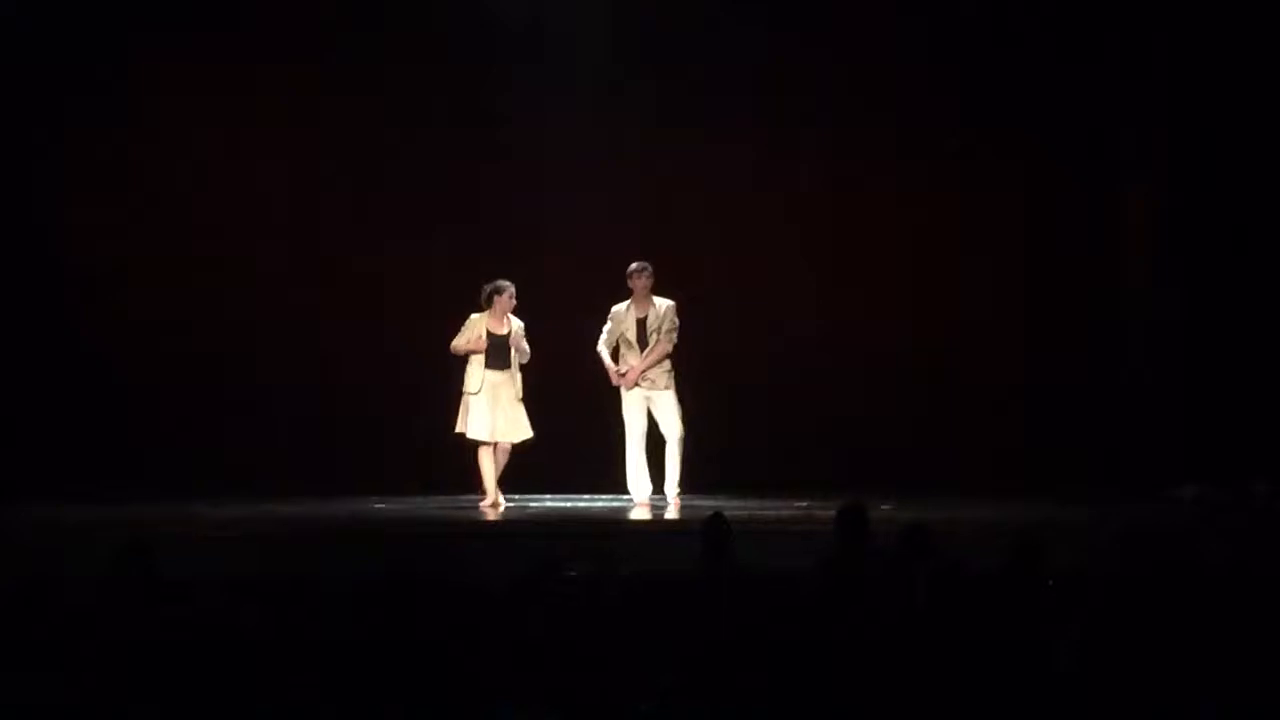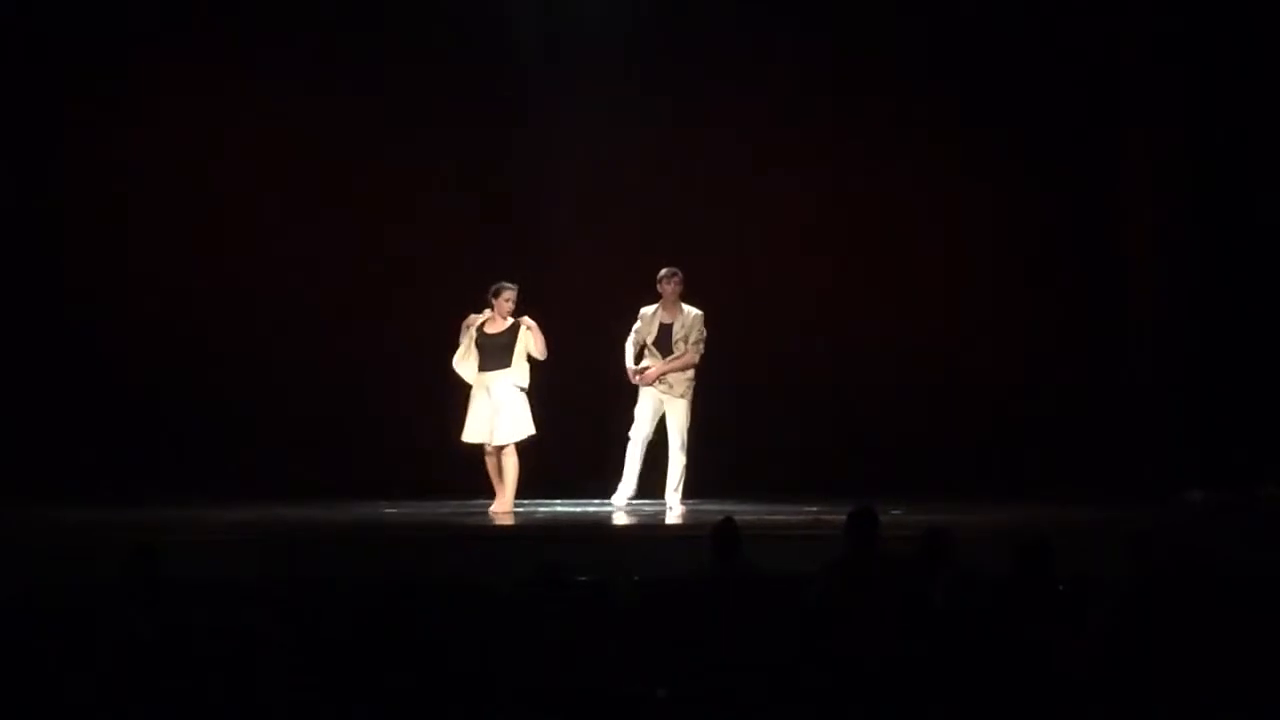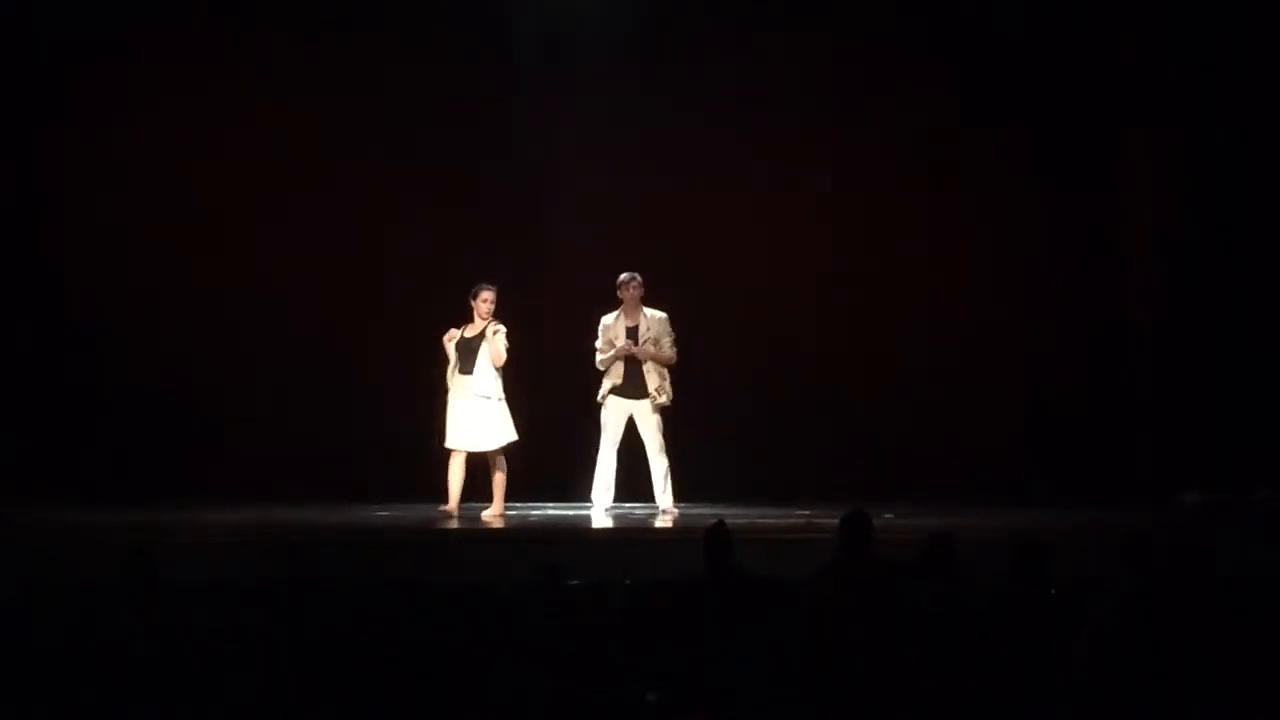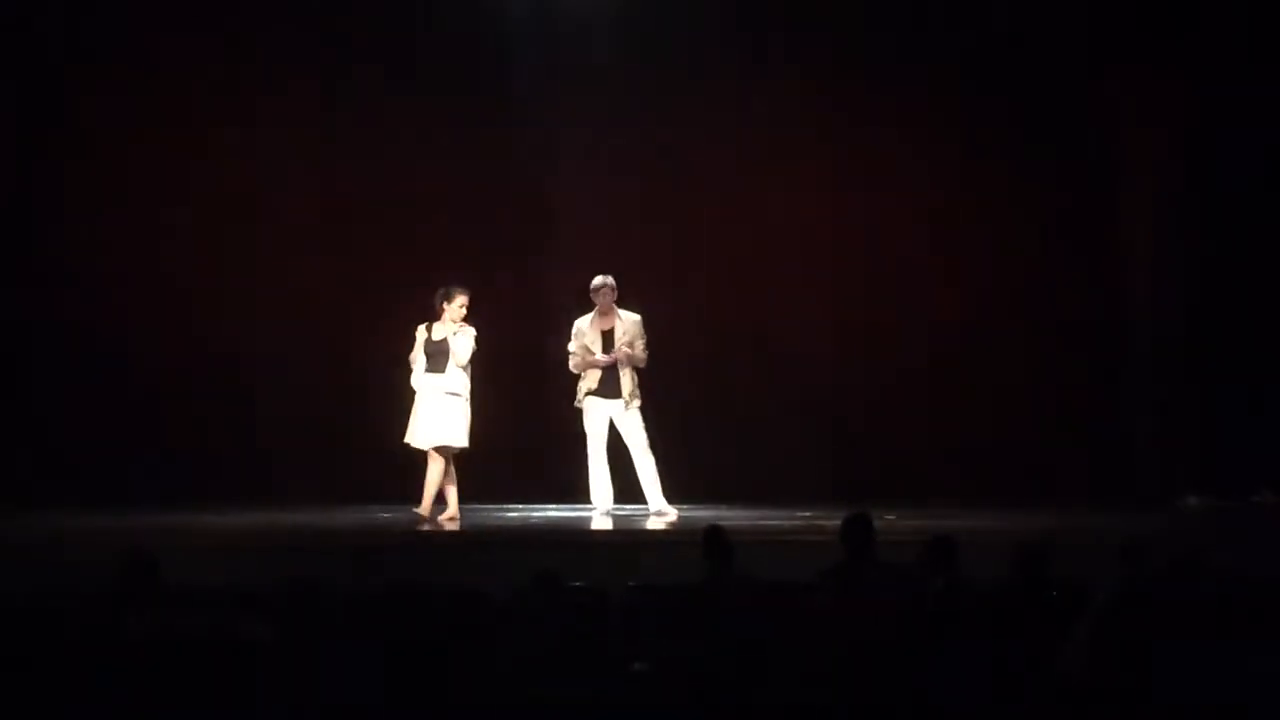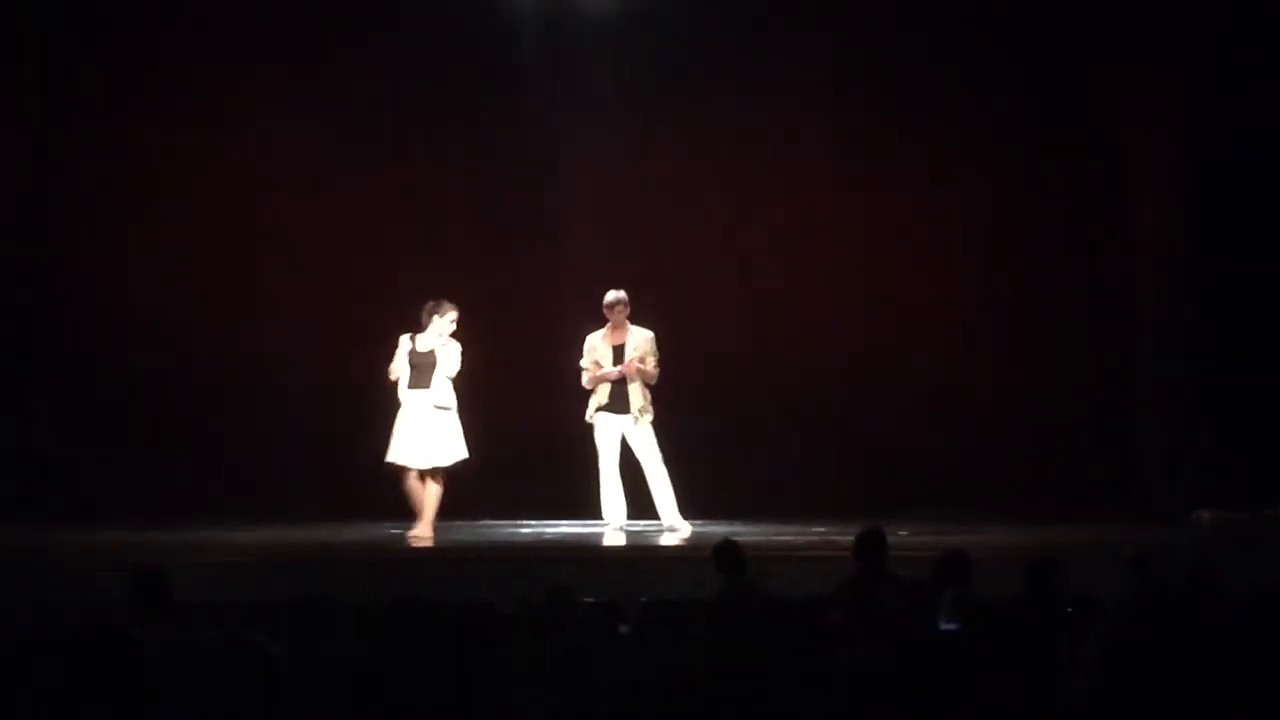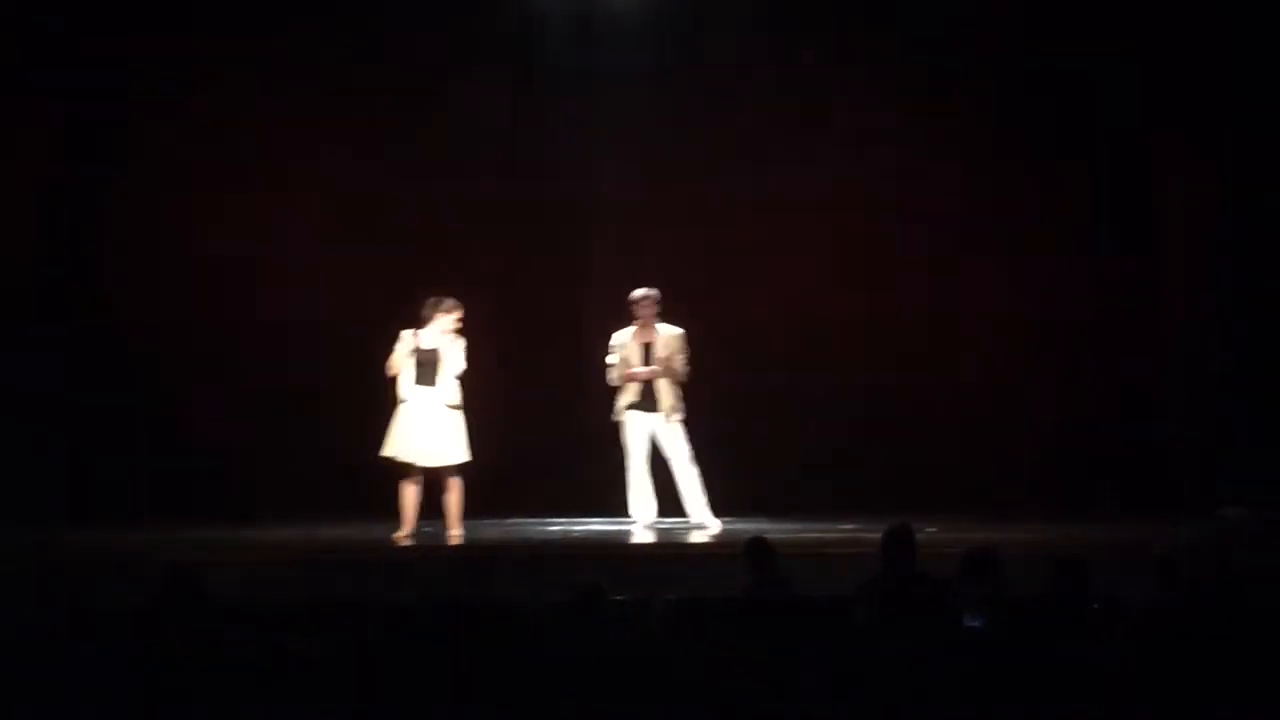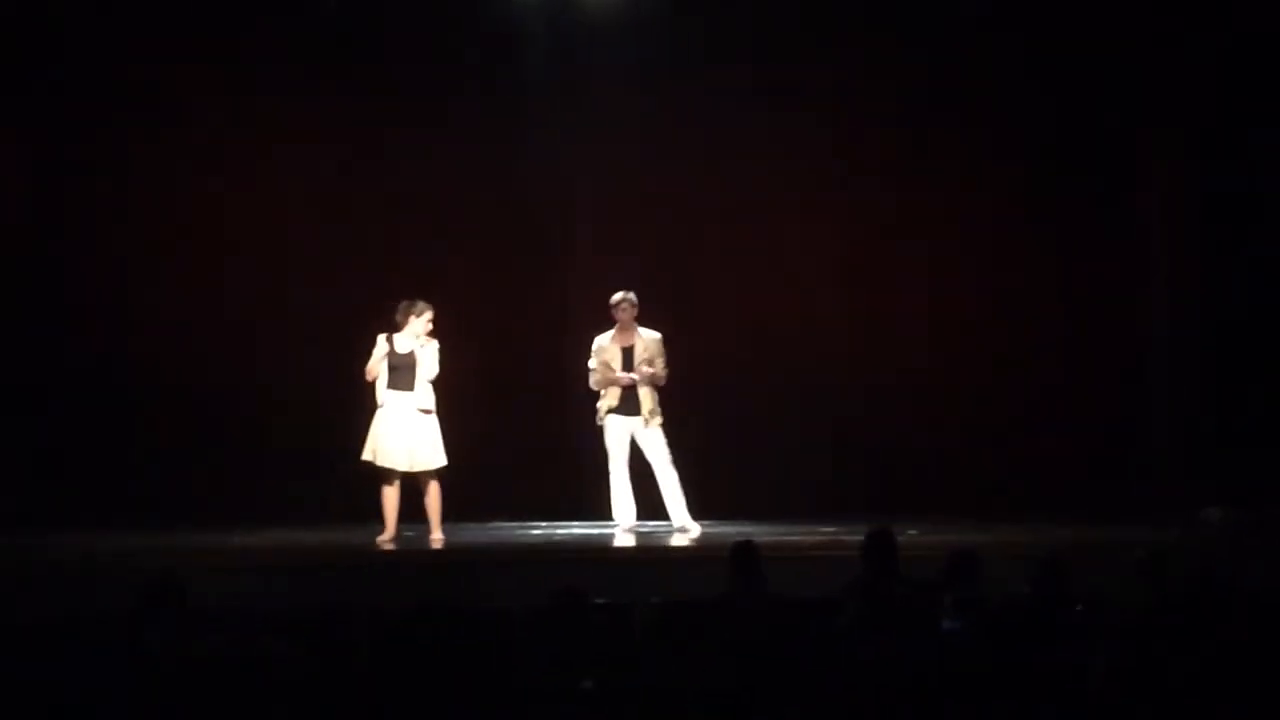
dt=0.7s
person 1, frame 1
left shoulder: (666, 307)
right shoulder: (618, 312)
left elbow: (666, 345)
right elbow: (603, 344)
left wrist: (638, 369)
right wrist: (610, 365)
left hip: (661, 380)
right hip: (632, 382)
left knee: (675, 433)
right knee: (635, 438)
left ankle: (672, 490)
right ankle: (641, 495)
person 1, frame 2
left shoulder: (694, 317)
right shoulder: (646, 314)
left elbow: (693, 356)
right elbow: (633, 341)
left wrist: (660, 369)
right wrist: (630, 362)
left hip: (679, 386)
right hip: (651, 384)
left knee: (678, 444)
right knee: (639, 434)
left ankle: (674, 499)
right ankle: (624, 490)
person 1, frame 3
left shoulder: (658, 319)
right shoulder: (608, 322)
left elbow: (671, 356)
right elbow: (600, 362)
left wrist: (650, 353)
right wrist: (615, 352)
left hip: (647, 395)
right hip: (615, 393)
left knee: (656, 448)
right knee: (607, 447)
left ankle: (665, 503)
right ankle: (601, 502)
person 1, frame 4
left shoulder: (632, 321)
right shoulder: (582, 325)
left elbow: (642, 359)
right elbow: (573, 364)
left wrist: (629, 355)
right wrist: (593, 361)
left hip: (624, 396)
right hip: (594, 396)
left knee: (641, 447)
right knee: (596, 450)
left ankle: (657, 503)
right ankle: (602, 504)
person 1, frame 5
left shoulder: (644, 337)
right shoulder: (593, 340)
left elbow: (653, 376)
right elbow: (586, 381)
left wrist: (639, 369)
right wrist: (603, 374)
left hip: (635, 411)
right hip: (605, 411)
left knee: (654, 463)
right knee: (608, 466)
left ankle: (672, 518)
right ankle: (615, 520)
person 1, frame 6
left shoulder: (673, 334)
right shoulder: (621, 338)
left elbow: (682, 375)
right elbow: (613, 377)
left wrist: (668, 367)
right wrist: (633, 373)
left hip: (664, 410)
right hip: (635, 409)
left knee: (683, 461)
right knee: (636, 463)
left ankle: (701, 516)
right ankle: (644, 517)
person 1, frame 7
left shoulder: (652, 339)
right shoulder: (602, 342)
left elbow: (662, 378)
right elbow: (594, 381)
left wrist: (651, 374)
right wrist: (614, 378)
left hip: (645, 413)
right hip: (615, 413)
left knee: (663, 464)
right knee: (618, 467)
left ankle: (682, 519)
right ankle: (625, 520)
person 2, frame 1
left shoulder: (515, 324)
right shoulder: (476, 321)
left elbow: (524, 358)
right elbow: (454, 347)
left wrist: (521, 347)
right wrist: (472, 347)
left hip: (506, 385)
right hip: (481, 385)
left knee: (506, 443)
right knee: (485, 441)
left ankle: (492, 484)
right ankle: (491, 493)
person 2, frame 2
left shoulder: (520, 327)
right shoulder: (479, 325)
left elbow: (541, 354)
right elbow: (465, 353)
left wrist: (534, 327)
right wrist: (465, 328)
left hip: (507, 387)
right hip: (482, 387)
left knee: (507, 445)
right knee: (489, 447)
left ankle: (508, 501)
right ankle: (499, 494)
person 2, frame 3
left shoulder: (496, 329)
right shoulder: (462, 331)
left elbow: (499, 361)
left wrist: (491, 336)
right wrist: (448, 344)
left hip: (484, 393)
right hip: (461, 392)
left knee: (493, 452)
right knee: (457, 449)
left ankle: (498, 504)
right ankle: (453, 503)
person 2, frame 4
left shoulder: (465, 332)
right shoulder: (426, 330)
left elbow: (462, 360)
right elbow: (415, 363)
left wrist: (451, 334)
right wrist: (419, 341)
left hip: (450, 394)
right hip: (427, 393)
left knee: (437, 450)
right knee: (443, 453)
left ankle: (426, 505)
right ankle: (453, 506)
person 2, frame 5
left shoulder: (451, 346)
right shoulder: (409, 340)
left elbow: (450, 371)
right elbow: (393, 374)
left wrist: (439, 345)
right wrist: (403, 351)
left hip: (437, 409)
right hip: (412, 408)
left knee: (433, 470)
right knee: (410, 472)
left ankle: (427, 525)
right ankle: (421, 518)
person 2, frame 6
left shoulder: (455, 342)
right shoulder: (411, 337)
left elbow: (456, 370)
right elbow: (392, 370)
left wrist: (445, 344)
right wrist: (406, 348)
left hip: (443, 407)
right hip: (415, 406)
left knee: (449, 470)
right knee: (412, 469)
left ankle: (454, 527)
right ankle: (407, 526)
person 2, frame 7
left shoulder: (429, 345)
right shoulder: (386, 340)
left elbow: (430, 374)
right elbow: (370, 375)
left wrist: (419, 347)
right wrist: (379, 354)
left hip: (418, 411)
right hip: (391, 410)
left knee: (428, 473)
right knee: (390, 472)
left ankle: (436, 530)
right ankle: (389, 530)
